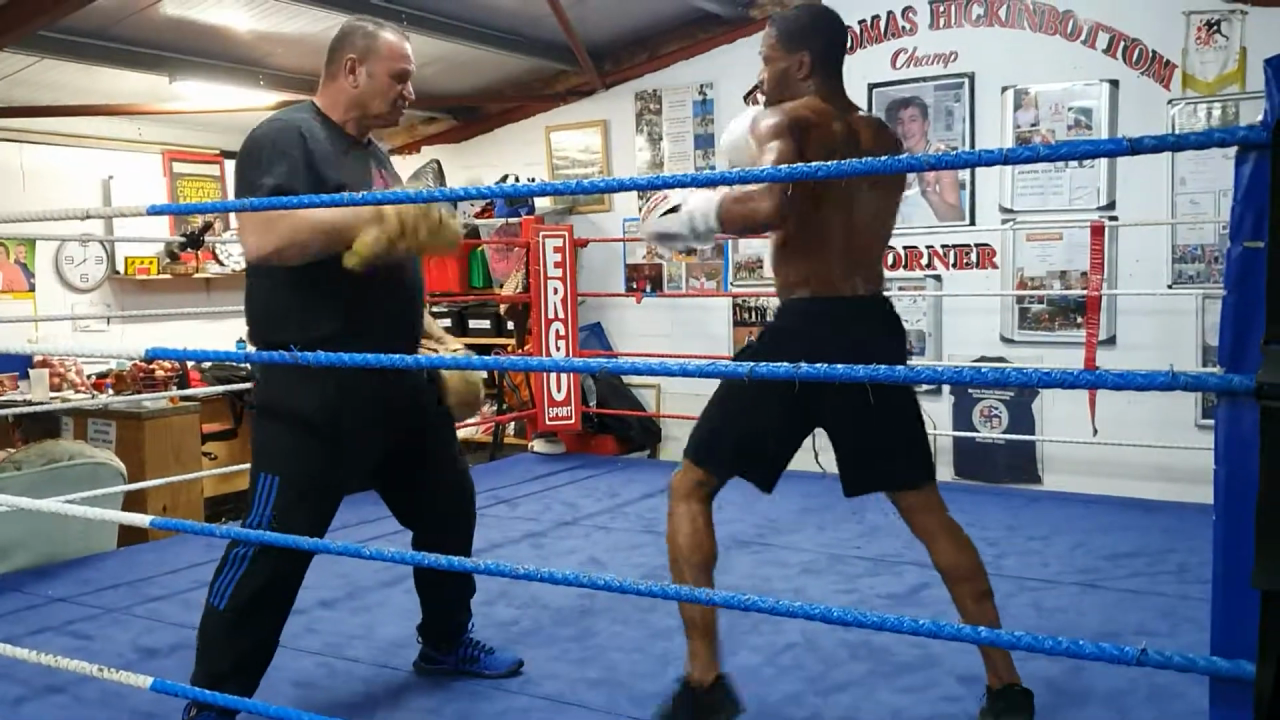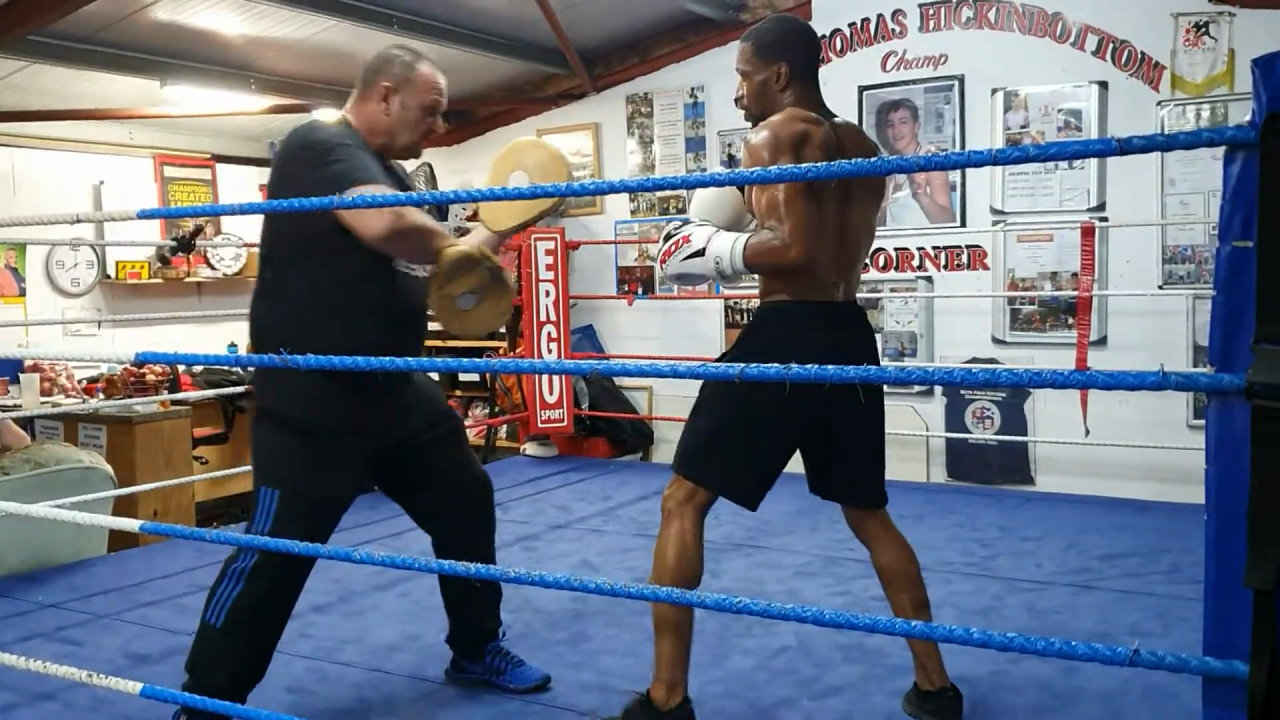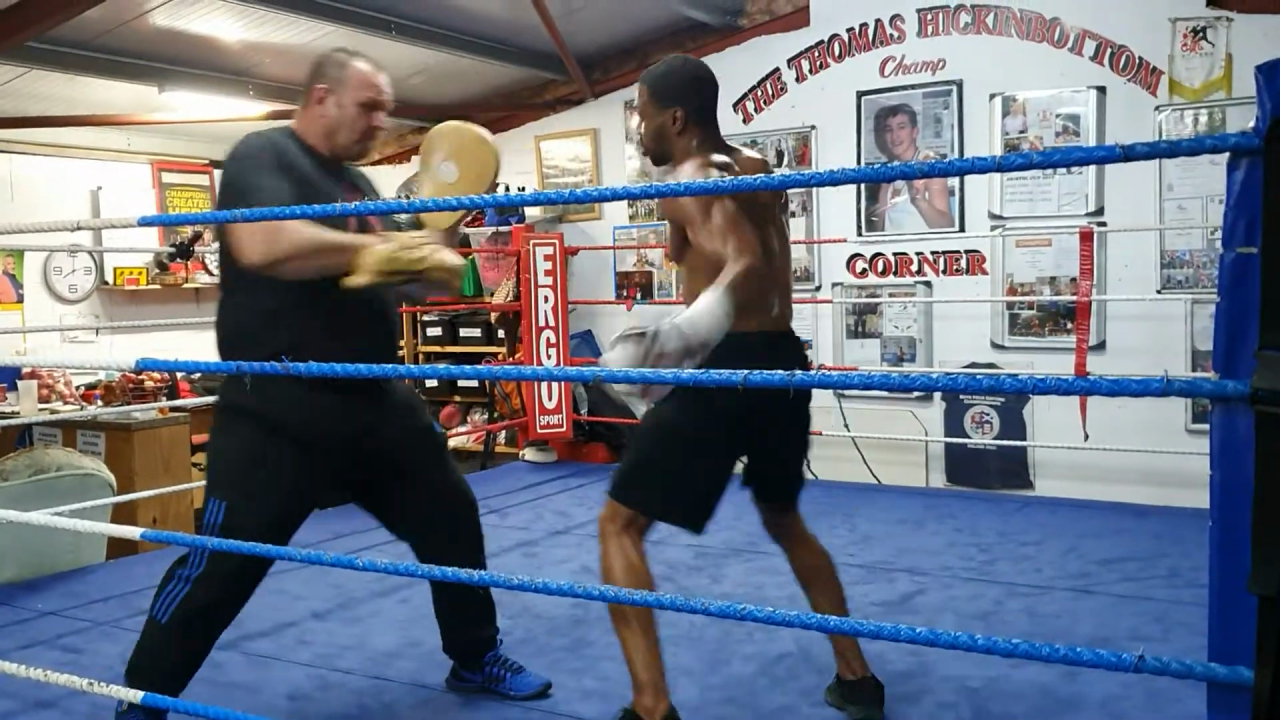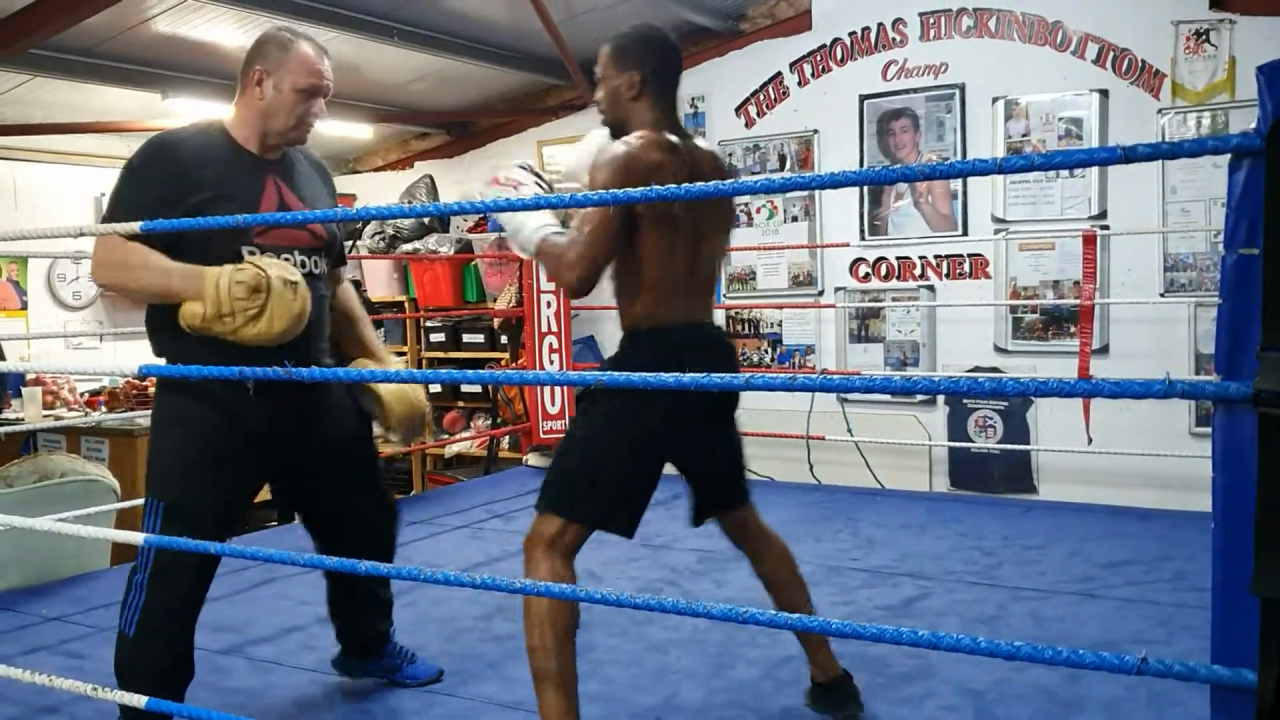
dt=1s
person 1, frame 1
left shoulder: (787, 121)
right shoulder: (883, 139)
left elbow: (762, 209)
left wrist: (687, 212)
left hip: (806, 333)
right hip: (875, 331)
left knee: (691, 489)
right knee: (927, 512)
person 1, frame 2
left shoulder: (774, 136)
right shoulder: (862, 147)
left elbow: (793, 247)
left wrist: (712, 250)
right wrist: (736, 233)
left hip: (783, 337)
right hip: (848, 336)
left knee: (683, 503)
right knee: (868, 513)
person 1, frame 3
left shoulder: (691, 178)
right shoulder: (756, 166)
left elbow: (745, 269)
left wrist: (679, 330)
left hip: (725, 368)
right hip: (783, 364)
left knee: (619, 527)
right knee: (788, 526)
person 1, frame 4
left shoulder: (623, 156)
right shoulder: (714, 168)
left elbow: (578, 275)
left wrist: (528, 217)
left hip: (652, 364)
right hip: (709, 357)
left knee: (549, 541)
right knee: (741, 521)
person 2, frame 1
left shoulder: (374, 154)
right shoulder: (287, 136)
right elbow: (264, 239)
left wrist: (428, 336)
right wrist: (382, 218)
left hip: (398, 376)
right hip: (312, 385)
left knee: (448, 505)
right knee: (275, 542)
left ankle: (447, 641)
person 2, frame 2
left shoulder: (388, 169)
right shoulder: (319, 145)
left elbow: (412, 258)
right elbow: (389, 227)
left wrist: (492, 231)
right wrist: (457, 245)
left hip: (396, 387)
right hip: (311, 395)
left knee: (467, 503)
right knee: (277, 550)
left ankle: (477, 650)
person 2, frame 3
left shoulder: (357, 185)
right shoulder: (264, 157)
right elbow: (266, 244)
right wrist: (377, 249)
left hip: (374, 397)
right hip: (277, 404)
left knee: (448, 517)
right knee: (223, 561)
left ankle: (476, 658)
person 2, frame 4
left shoulder: (312, 172)
right shoulder: (176, 156)
right elbow: (110, 259)
left wrist: (376, 359)
right wrist: (210, 286)
left hip: (317, 393)
right hip: (214, 402)
left knee: (367, 516)
right knee: (178, 560)
left ankle: (369, 645)
